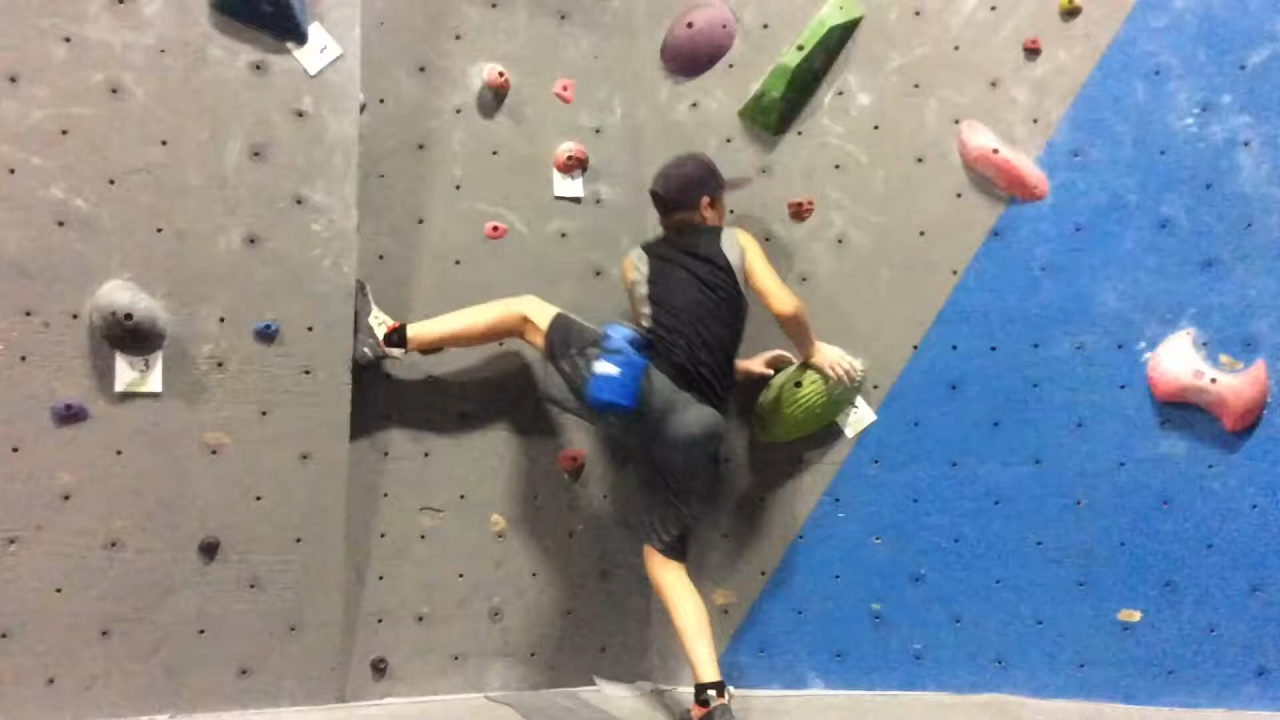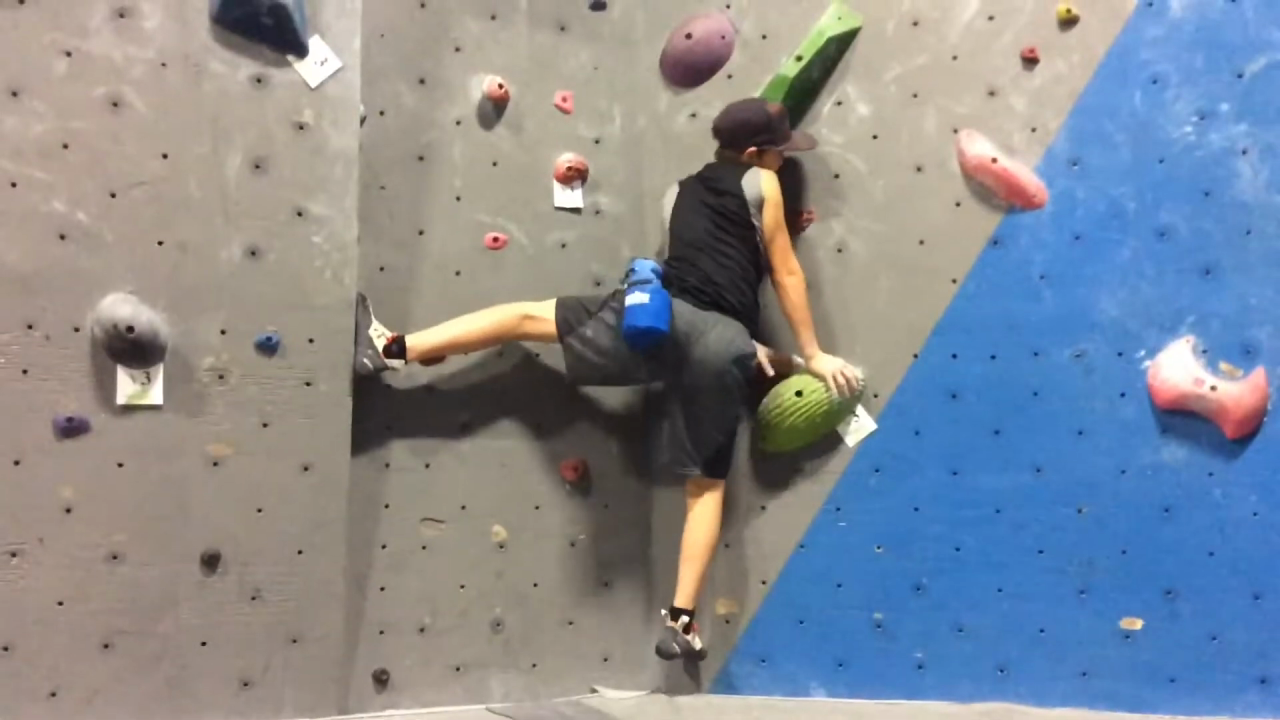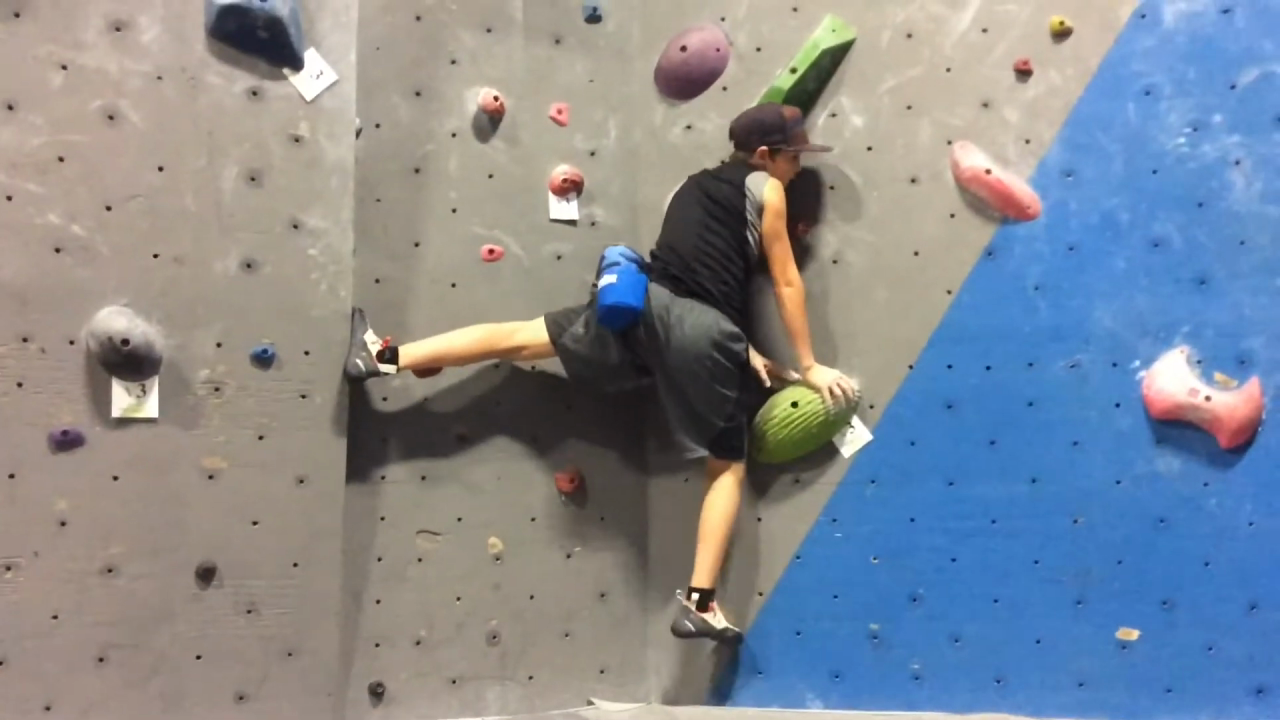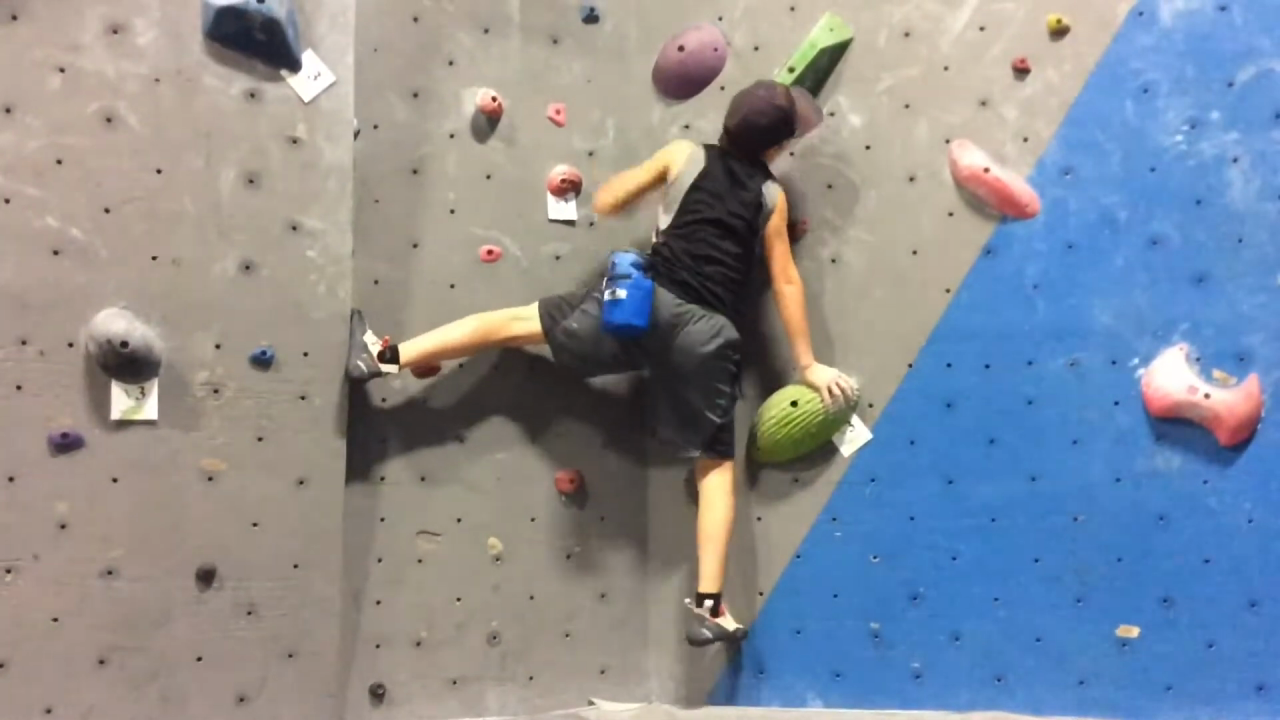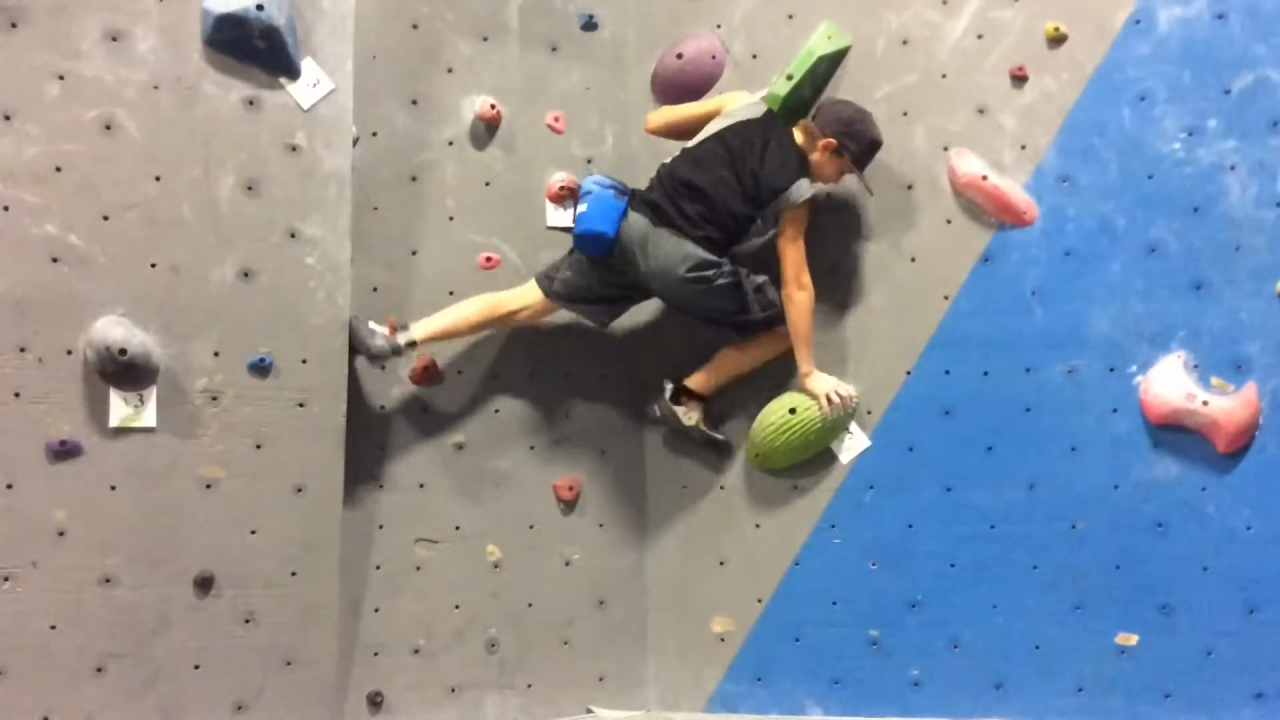
dt=1s
person 1, frame 1
left shoulder: (638, 261)
right shoulder: (736, 242)
right elbow: (788, 308)
left wrist: (737, 366)
right wrist: (814, 351)
left hip: (639, 382)
right hip: (694, 426)
left knee: (527, 310)
right knee: (665, 558)
left ankle: (389, 336)
person 1, frame 2
left shoulder: (682, 191)
right shoulder: (761, 183)
right elbow: (787, 274)
left wrist: (749, 344)
right wrist: (814, 355)
right hip: (721, 345)
left knee: (526, 316)
right knee: (707, 485)
left ankle: (391, 347)
right ankle: (680, 623)
person 1, frame 3
left shoulder: (694, 184)
right shoulder: (766, 188)
right elbow: (786, 282)
left wrist: (743, 350)
right wrist: (808, 366)
left hip: (645, 300)
right hip: (703, 332)
left knee: (520, 336)
right knee: (728, 468)
left ankle: (384, 355)
right ankle: (699, 603)
person 1, frame 4
left shoulder: (686, 156)
right shoulder: (771, 194)
left elbow: (605, 202)
right elbow: (785, 282)
right wrist: (807, 366)
left hip: (644, 299)
right hip: (706, 334)
left knee: (513, 322)
right knee: (716, 469)
left ankle: (384, 355)
right ankle: (709, 607)
person 1, frame 5
left shoulder: (744, 106)
right shoulder: (797, 188)
left elbow: (655, 123)
right elbow: (797, 286)
right wrist: (808, 371)
left hip: (631, 224)
right hip: (683, 263)
left knee: (520, 302)
right knee: (783, 324)
left ankle: (398, 336)
right ankle: (686, 396)
